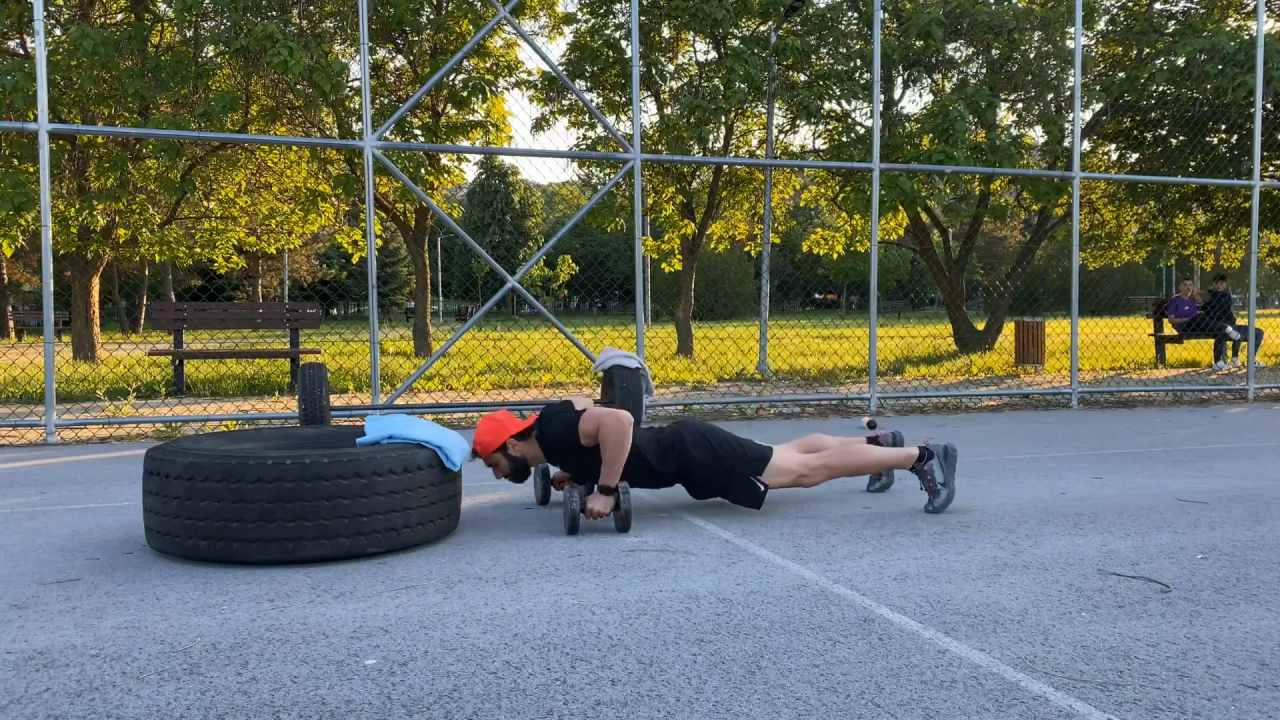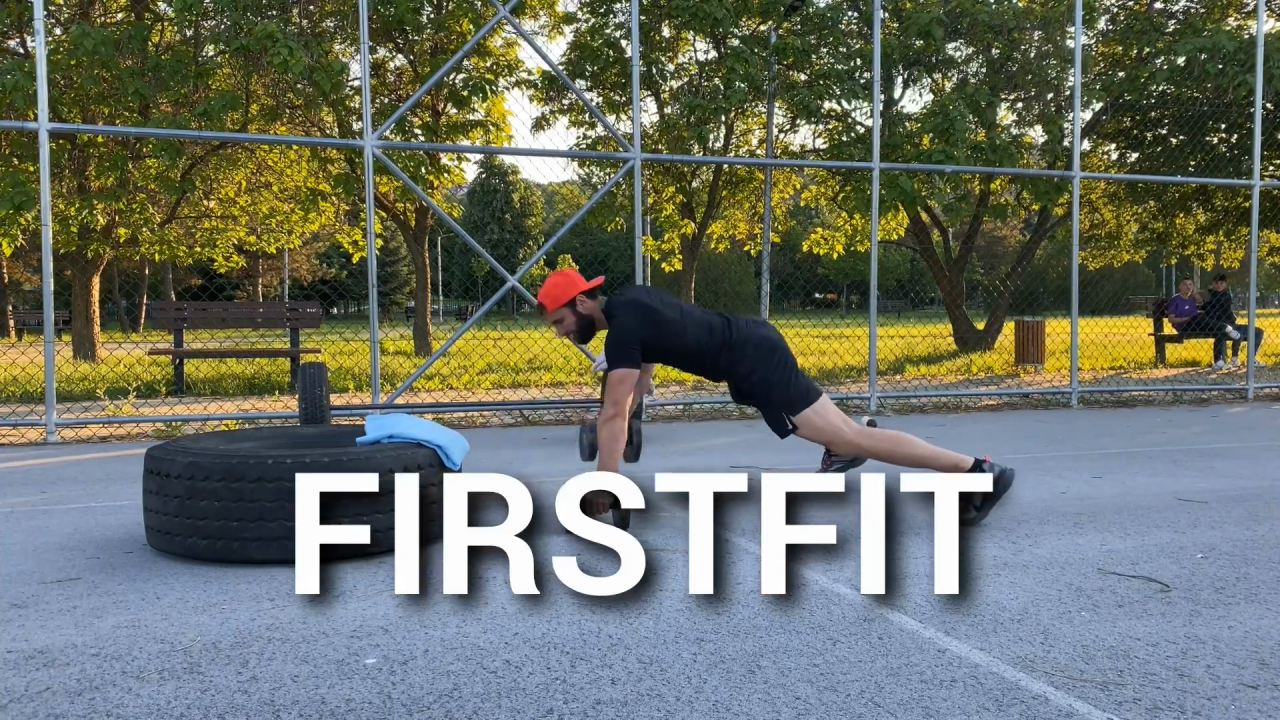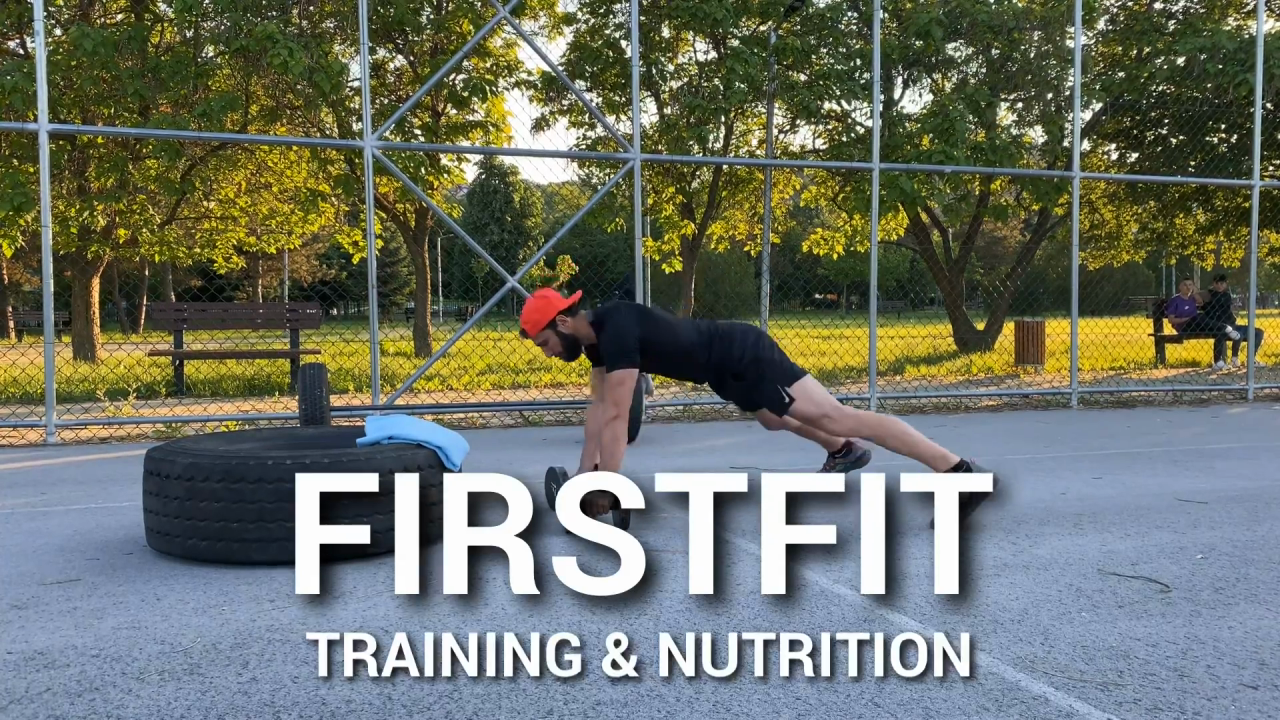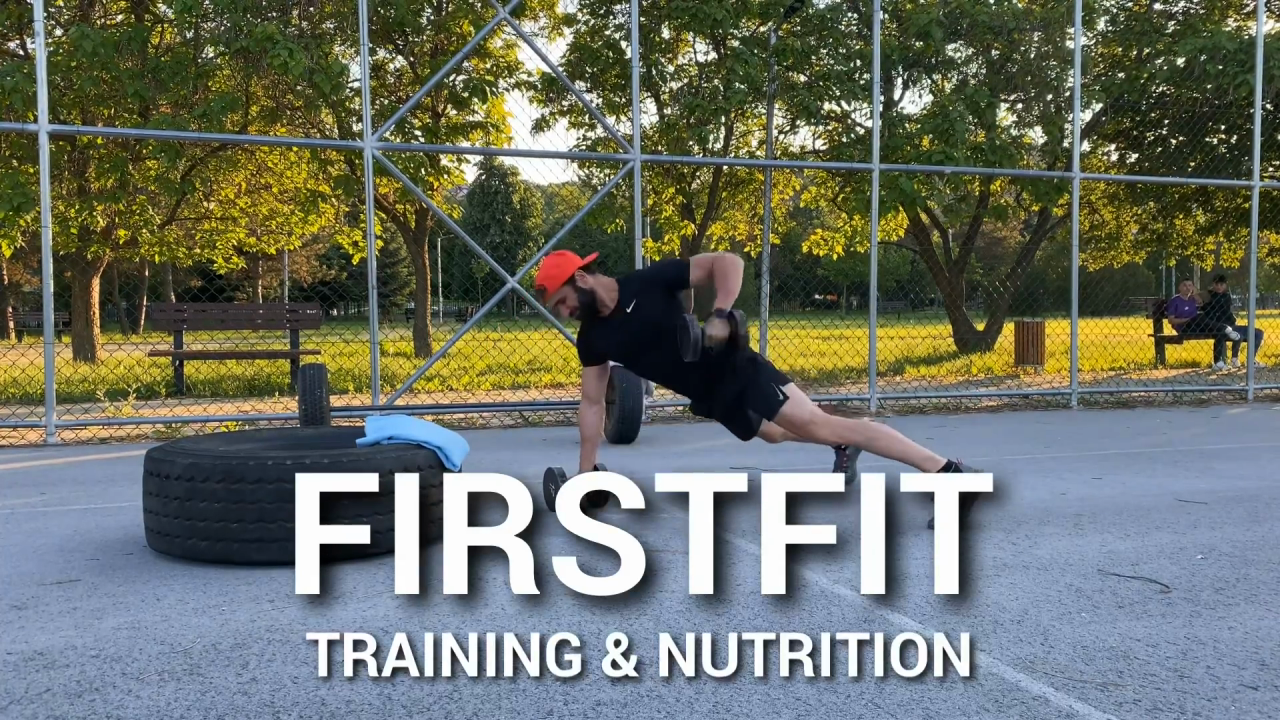
dt=1s
person 1, frame 1
left shoulder: (555, 434)
right shoulder: (550, 425)
left elbow: (619, 420)
right elbow: (583, 402)
left wrist: (605, 491)
right wrist: (571, 469)
left hip: (696, 458)
right hip: (684, 443)
left knee: (808, 469)
right knee: (791, 452)
left ankle: (924, 456)
right ankle: (878, 442)
person 1, frame 2
left shoulder: (622, 328)
right shoulder: (626, 302)
left elbow: (614, 413)
right elbow: (641, 370)
left wrist: (606, 490)
right wrist: (617, 424)
left hip: (755, 360)
right hip: (752, 339)
left knee: (850, 435)
left ankle: (979, 472)
right ankle: (840, 451)
person 1, frame 3
left shoulder: (615, 331)
right shoulder: (603, 326)
left elbow: (615, 416)
right elbow: (599, 404)
left wrist: (609, 492)
right wrist: (584, 471)
left hip: (742, 354)
right hip: (729, 360)
left knee: (835, 416)
right knee: (771, 416)
left ankle: (961, 471)
right ankle: (842, 451)
person 1, frame 4
left shoulder: (650, 280)
right shoulder: (592, 336)
left elbow: (729, 261)
right elbow: (592, 403)
left wrist: (721, 316)
right wrist: (585, 474)
left hip: (736, 370)
right hip: (711, 396)
left knee: (819, 425)
right knee: (775, 434)
left ankle: (950, 473)
right ankle: (845, 450)
